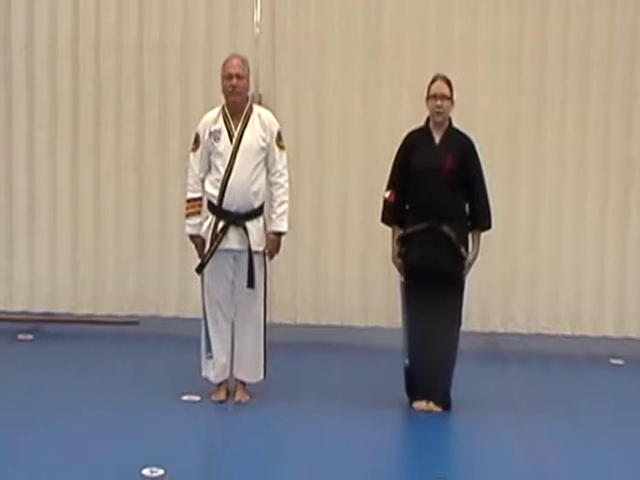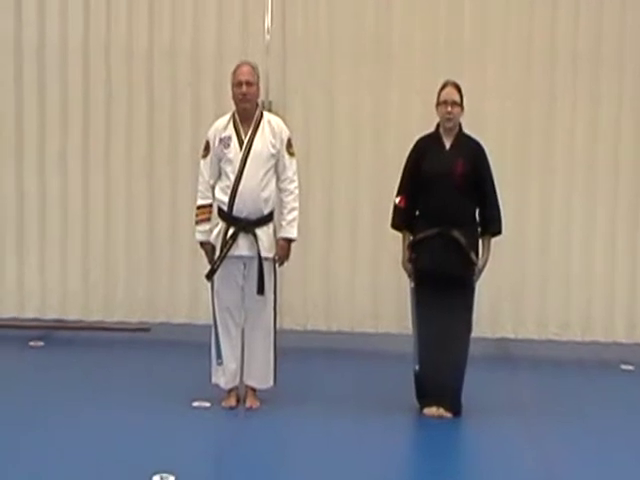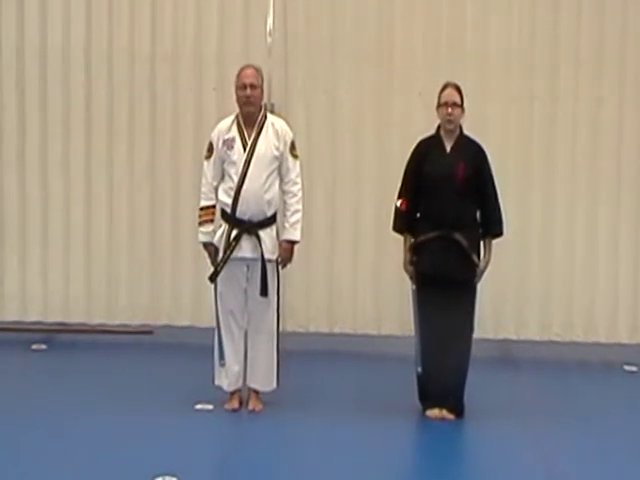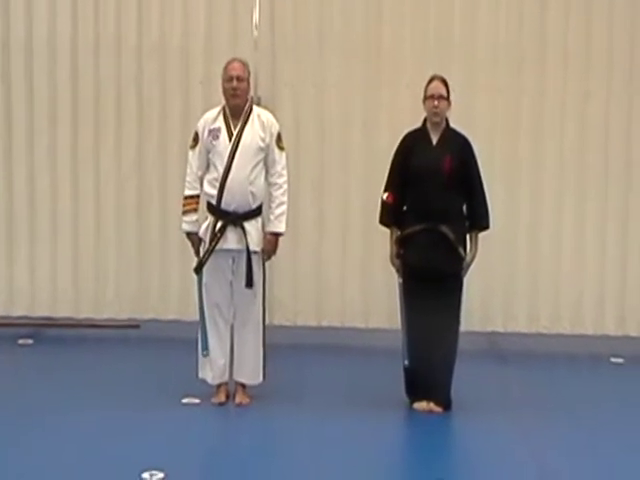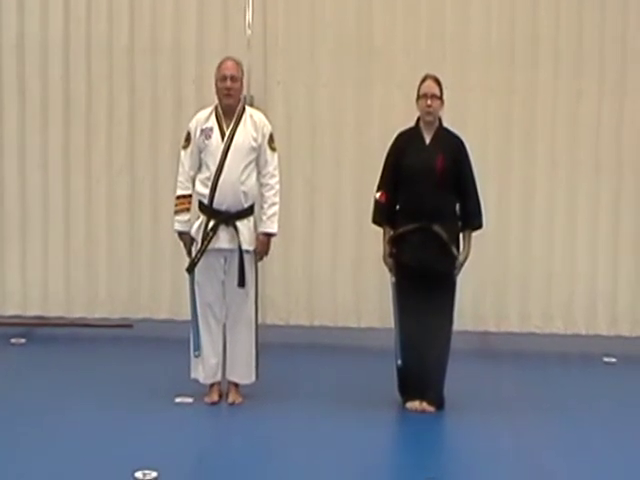
dt=0.7s
person 1, frame 1
left shoulder: (267, 122)
right shoulder: (208, 124)
left elbow: (279, 178)
right elbow: (195, 179)
left wrist: (277, 228)
right wrist: (195, 228)
left hip: (253, 228)
right hip: (216, 227)
left knee: (250, 307)
right knee: (217, 305)
left ankle: (242, 380)
right ankle: (219, 378)
person 1, frame 2
left shoulder: (277, 129)
right shoulder: (218, 131)
left elbow: (289, 185)
right elbow: (205, 186)
left wrist: (286, 234)
right wrist: (204, 234)
left hip: (262, 235)
right hip: (227, 234)
left knee: (259, 313)
right knee: (226, 312)
left ankle: (253, 386)
right ankle: (230, 385)
person 1, frame 3
left shoulder: (280, 131)
right shoulder: (222, 132)
left elbow: (292, 187)
right elbow: (208, 187)
left wrist: (289, 236)
right wrist: (207, 236)
left hip: (266, 236)
right hip: (229, 236)
left knee: (262, 315)
right knee: (229, 314)
left ankle: (255, 389)
right ankle: (233, 387)
person 1, frame 4
left shoulder: (266, 123)
right shoulder: (207, 123)
left elbow: (278, 179)
right elbow: (193, 177)
left wrist: (275, 229)
right wrist: (191, 225)
left hip: (251, 228)
right hip: (216, 227)
left knee: (249, 307)
right knee: (216, 306)
left ankle: (242, 382)
right ankle: (220, 381)
person 1, frame 5
left shoulder: (258, 124)
right shoulder: (200, 123)
left elbow: (270, 180)
right elbow: (185, 177)
left wrist: (267, 230)
right wrist: (183, 225)
left hip: (244, 228)
right hip: (207, 227)
left knee: (241, 307)
right knee: (208, 306)
left ankle: (235, 381)
right ankle: (212, 380)
person 2, frame 1
left shoulder: (463, 145)
right shoulder: (412, 142)
left elbow: (477, 195)
right elbow: (396, 192)
left wrist: (474, 243)
right wrist: (396, 240)
left hip: (451, 240)
right hip: (417, 239)
left knee: (446, 318)
right knee: (418, 316)
left ankle: (439, 392)
right ankle: (419, 390)
person 2, frame 2
left shoulder: (473, 151)
right shoulder: (422, 148)
left elbow: (487, 201)
right elbow: (406, 198)
left wrist: (485, 248)
right wrist: (406, 245)
left hip: (462, 245)
right hip: (427, 244)
left knee: (457, 323)
right knee: (428, 321)
left ankle: (449, 398)
right ankle: (429, 396)
person 2, frame 3
left shoulder: (474, 152)
right shoulder: (423, 150)
left elbow: (488, 202)
right elbow: (407, 200)
left wrist: (487, 249)
right wrist: (407, 247)
left hip: (463, 247)
right hip: (428, 246)
left knee: (458, 325)
right knee: (430, 324)
left ankle: (451, 399)
right ankle: (432, 398)
person 2, frame 4
left shoulder: (461, 145)
right shoulder: (410, 143)
left elbow: (474, 194)
right elbow: (394, 192)
left wrist: (473, 242)
right wrist: (394, 240)
left hip: (450, 240)
right hip: (415, 239)
left knee: (445, 318)
right knee: (417, 316)
left ankle: (439, 393)
right ankle: (419, 390)
person 2, frame 5
left shoulder: (454, 145)
right shoulder: (403, 142)
left elbow: (467, 194)
right elbow: (387, 192)
left wrist: (466, 241)
right wrist: (387, 239)
left hip: (443, 240)
right hip: (408, 238)
left knee: (438, 317)
right knee: (409, 316)
left ankle: (432, 392)
right ankle: (412, 390)
